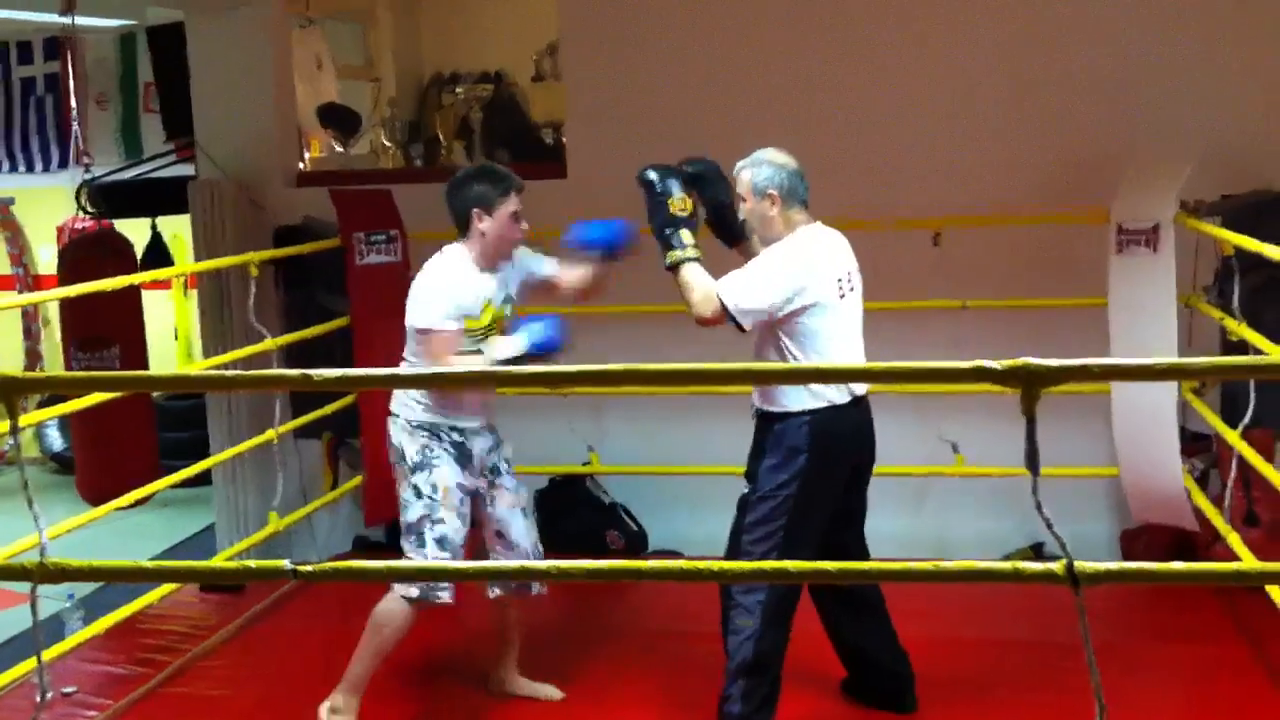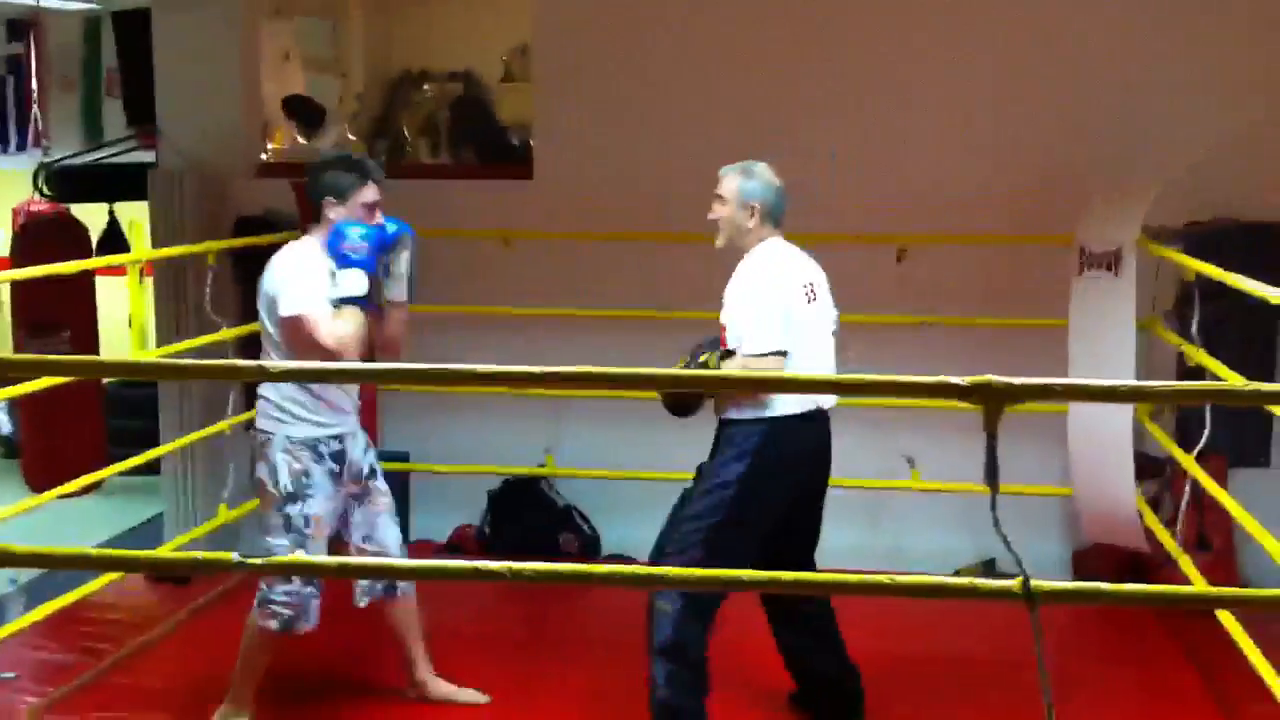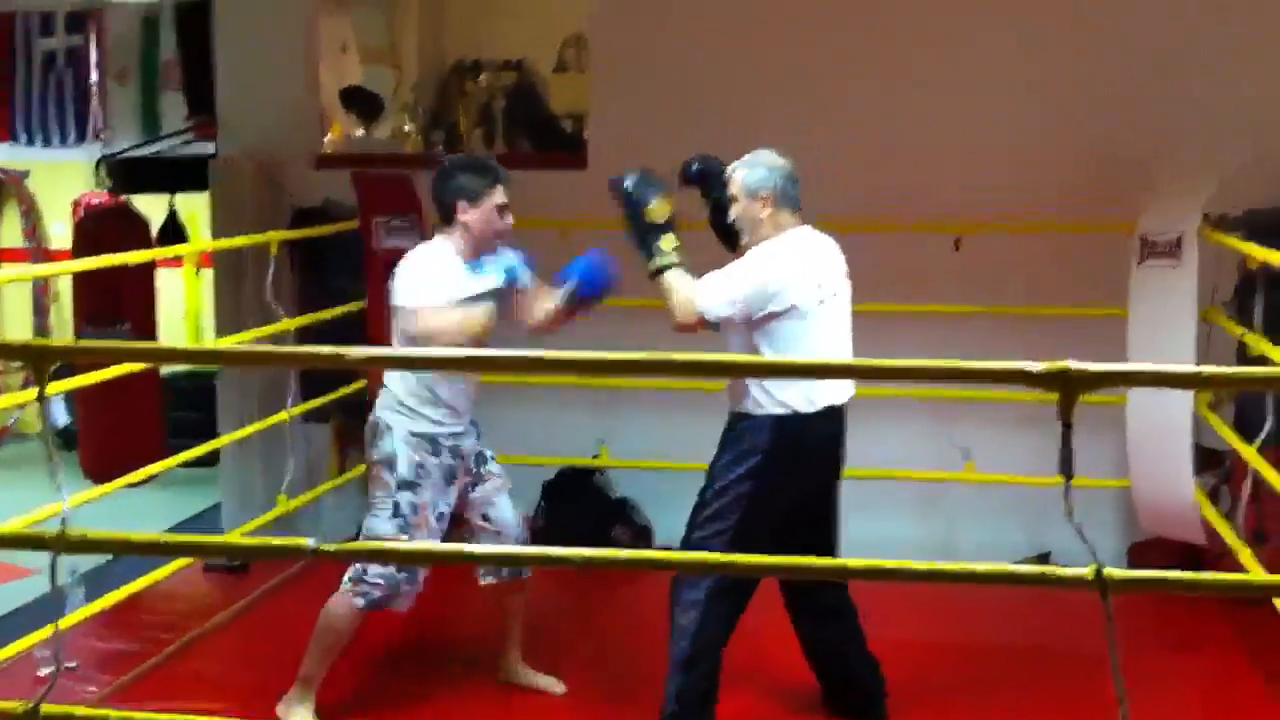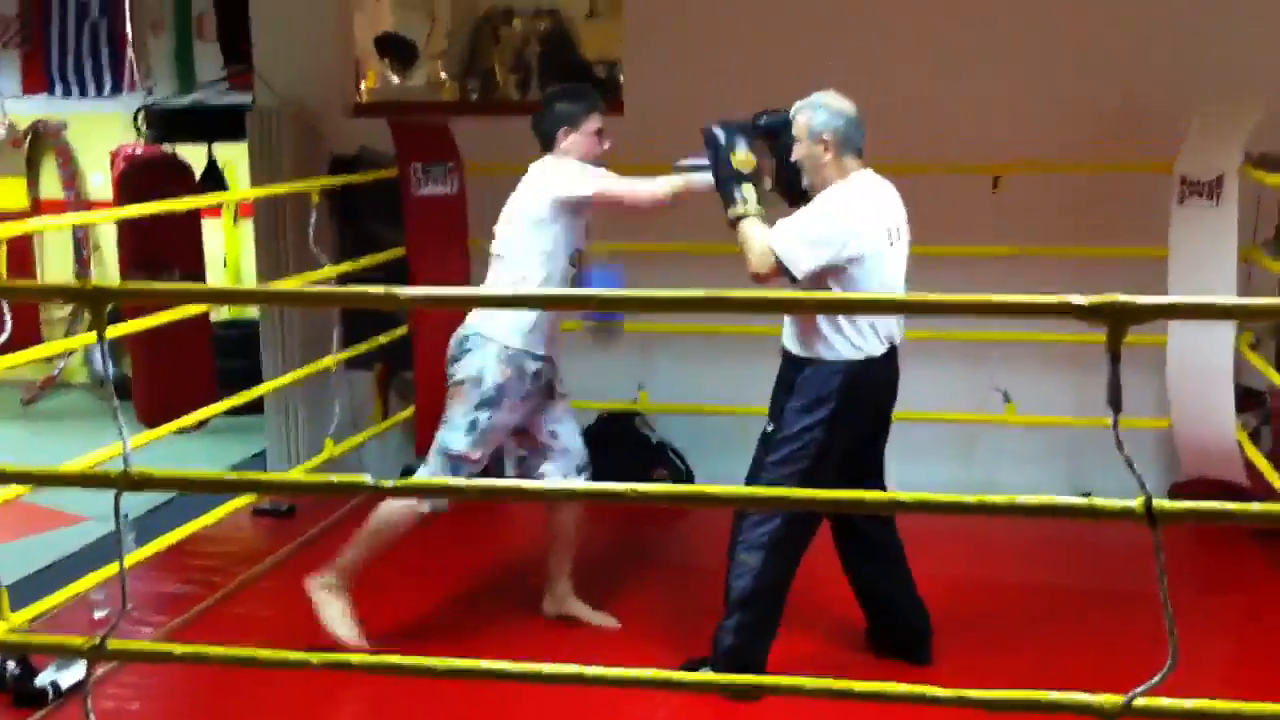
dt=1s
person 1, frame 1
left shoulder: (794, 261)
right shoulder: (828, 243)
left elbow: (708, 307)
right elbow: (767, 275)
left wrist: (676, 232)
right wrist: (723, 221)
left hip: (804, 435)
right hip: (846, 424)
left knee: (757, 574)
right knee: (841, 558)
person 1, frame 2
left shoulder: (758, 273)
right shoulder: (805, 267)
left elbow: (759, 369)
left wrist: (701, 374)
left hip: (762, 440)
right hip: (809, 436)
left knee: (682, 564)
right knee: (790, 569)
person 1, frame 3
left shoulder: (776, 263)
right shoulder: (821, 251)
left elbow: (688, 312)
left wrist: (656, 236)
right wrist: (719, 208)
left hip: (773, 438)
right hip: (818, 431)
left knee: (705, 576)
right knee: (813, 570)
person 1, frame 4
left shoulder: (841, 208)
right shoulder: (878, 193)
left elbow: (762, 262)
right elbow: (815, 217)
left wrist: (737, 186)
right wrist: (776, 164)
left hip: (829, 383)
right hip: (870, 373)
left knee: (767, 516)
right knee: (862, 507)
left ankle: (736, 659)
right ankle: (903, 631)
person 2, frame 1
left shoulder: (512, 264)
right shoulder: (441, 279)
left elbow: (576, 281)
right elbow: (446, 374)
left wrist: (600, 252)
right wrist: (512, 347)
left hip: (478, 436)
right hip: (427, 434)
left knee: (520, 552)
right knee: (429, 575)
left ankle: (507, 674)
person 2, frame 2
left shoulder: (344, 262)
right shoulder: (294, 268)
left elbow: (389, 344)
right elbow: (340, 350)
left wrist: (395, 275)
left hip: (345, 437)
right hip: (296, 444)
left knee: (387, 558)
right knee: (291, 588)
person 2, frame 3
left shoulder: (490, 260)
right shoulder: (425, 271)
left elbow: (537, 317)
right elbow: (446, 337)
left wrist: (573, 293)
right wrist: (493, 287)
left hip: (460, 434)
right hip: (410, 439)
left knee: (510, 539)
right knee: (379, 574)
left ankle: (511, 661)
person 2, frame 4
left shoulder: (574, 185)
right shoulder: (562, 176)
right elbow: (641, 196)
right wrist: (710, 178)
left hip: (533, 357)
right hip: (494, 354)
left knee: (568, 467)
right knee: (441, 480)
left ankle: (559, 595)
right ankle: (334, 582)
